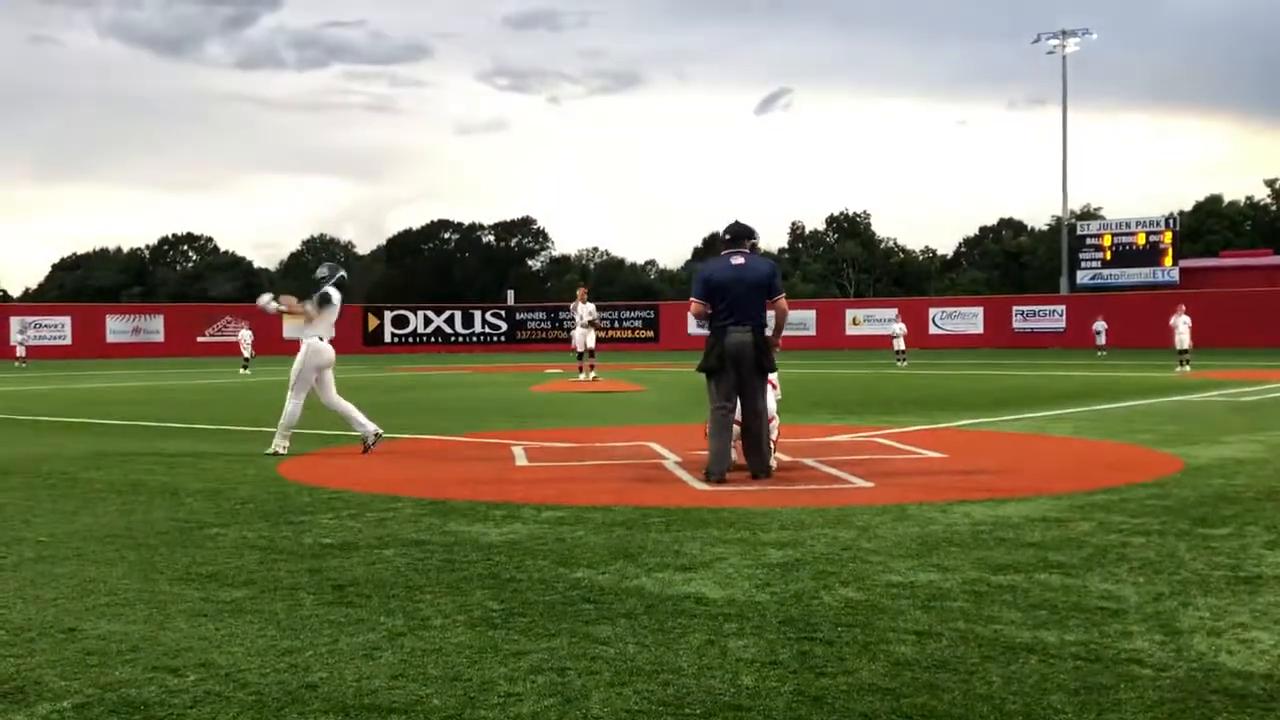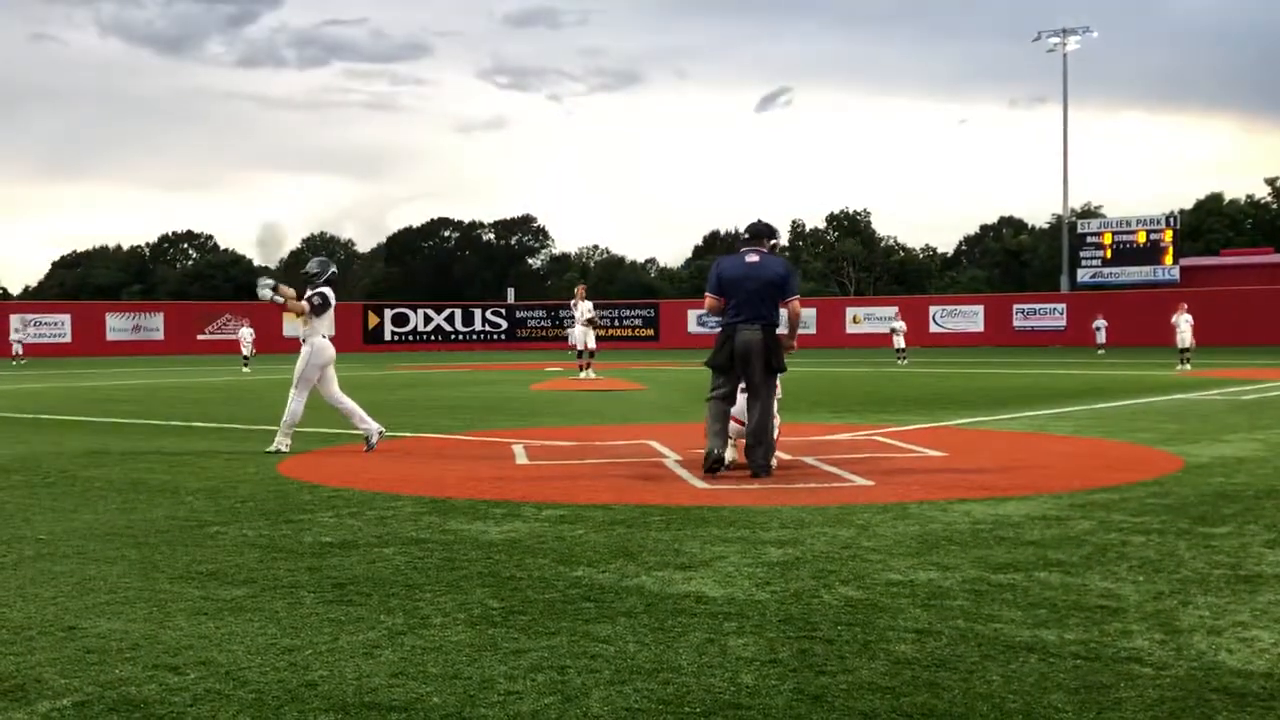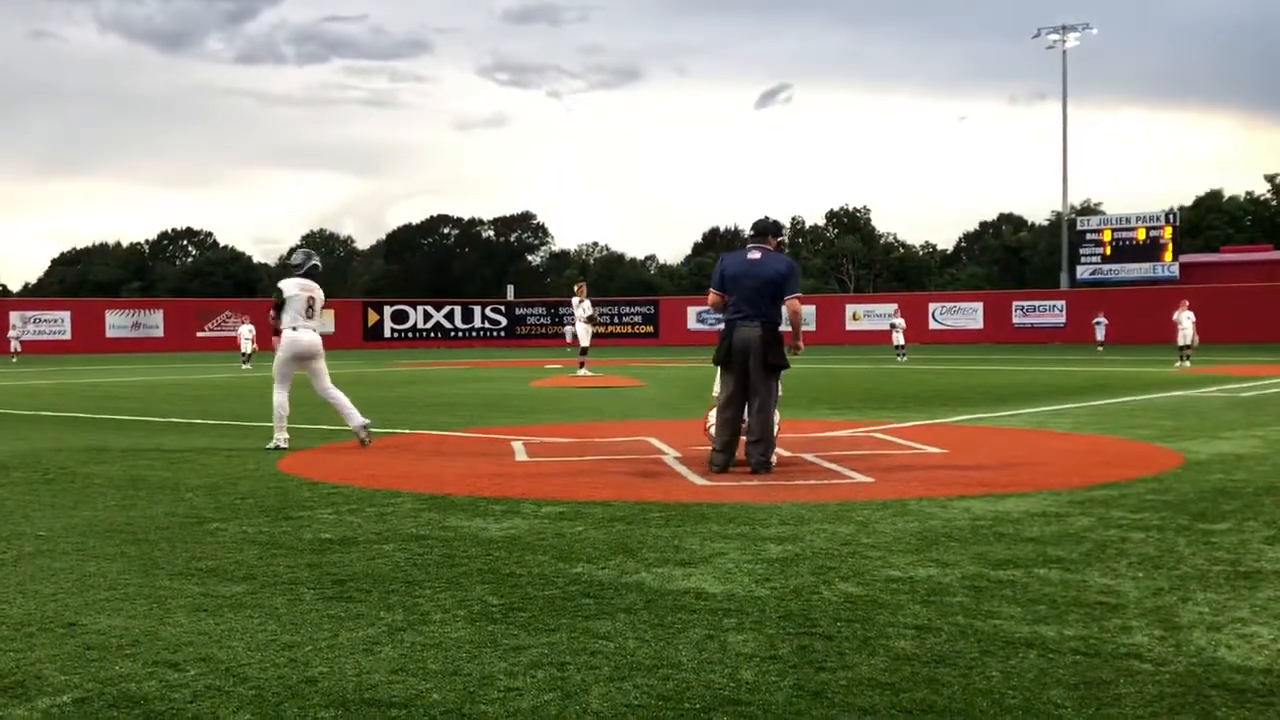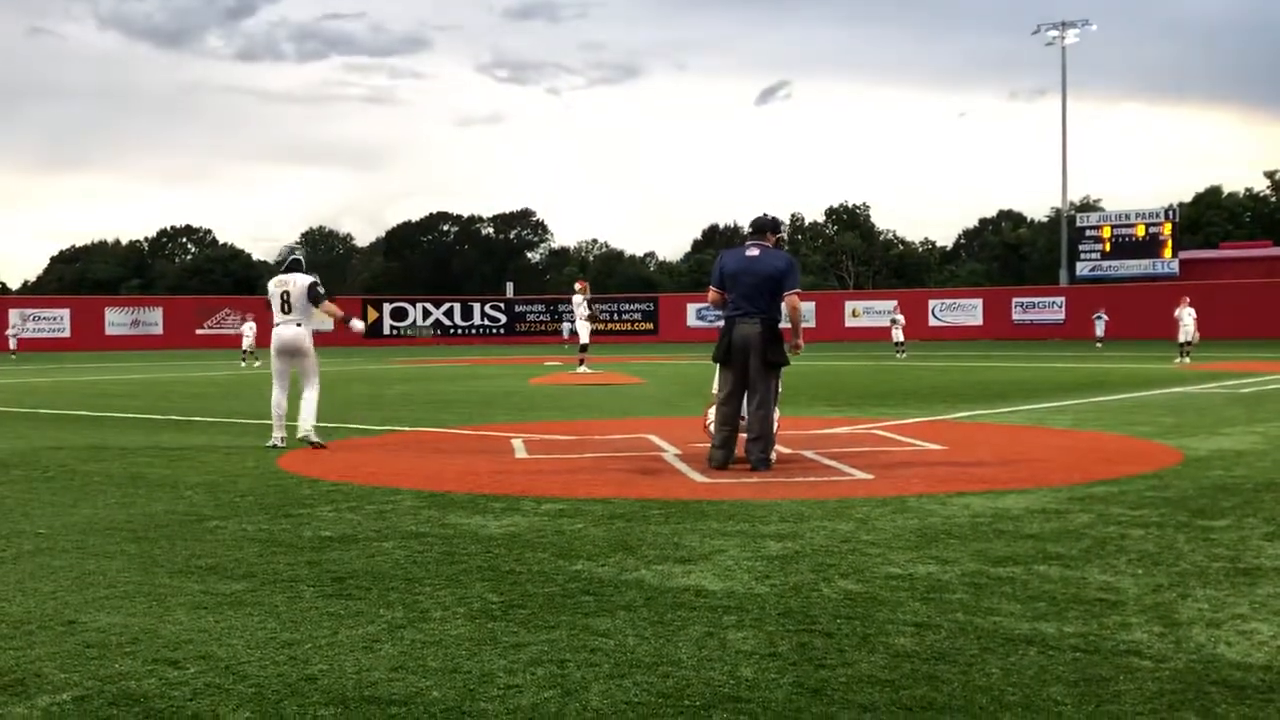
dt=0.3s
person 1, frame 1
left shoulder: (707, 269)
right shoulder: (766, 266)
left elbow: (696, 310)
right elbow: (782, 308)
right wrist: (776, 336)
left hip: (721, 342)
right hip: (754, 341)
left knee: (721, 407)
right knee: (756, 407)
left ankle: (717, 469)
right ankle: (760, 466)
person 1, frame 2
left shoulder: (722, 264)
right shoulder: (781, 266)
left elbow: (710, 306)
right elbow: (794, 310)
right wrist: (791, 338)
left hip: (731, 339)
right hip: (764, 340)
left knee: (720, 397)
right knee: (762, 404)
left ankle: (715, 450)
right ankle: (760, 463)
person 1, frame 3
left shoulder: (726, 260)
right shoulder: (784, 264)
left elbow: (714, 301)
right elbow: (793, 308)
right wrist: (797, 338)
left hip: (734, 335)
right hip: (766, 337)
left knee: (729, 400)
right knee: (762, 401)
left ankle: (720, 459)
right ankle: (759, 460)
person 1, frame 4
left shoulder: (725, 258)
right shoulder: (783, 260)
left elbow: (713, 299)
right elbow: (792, 304)
right wrist: (797, 336)
left hip: (733, 332)
right hip: (765, 334)
left knee: (728, 396)
right knee: (762, 398)
left ankle: (720, 455)
right ankle: (759, 457)
person 2, frame 1
left shoulder: (329, 293)
right shoulder: (326, 295)
left elbow: (308, 311)
right elbow: (301, 307)
left wrist: (277, 306)
right wrist: (275, 302)
left hip: (313, 348)
right hip: (321, 350)
left knee: (295, 397)
right knee: (331, 398)
left ankle: (280, 443)
right ankle: (369, 430)
person 2, frame 2
left shoulder: (324, 293)
right shoulder: (313, 292)
left elbow: (300, 309)
right elbow: (293, 296)
left wrist: (274, 299)
right wrist: (273, 286)
left hip: (316, 347)
right hip: (320, 349)
left knee: (298, 395)
right knee: (334, 395)
left ankle: (282, 441)
right ankle: (372, 430)
person 2, frame 3
left shoulder: (285, 285)
right shoulder: (318, 291)
left elbow: (275, 316)
left wrist: (276, 333)
left hip: (291, 339)
right hip: (314, 339)
left knee: (281, 388)
right knee: (326, 388)
left ankle: (280, 438)
right ankle: (358, 423)
person 2, frame 4
left shoulder: (272, 283)
right shoulder: (308, 281)
right elbow: (323, 305)
right wrist: (349, 321)
left hip: (279, 335)
right hip: (302, 334)
left knee: (279, 388)
right knee: (311, 385)
left ankle: (278, 436)
right ankle: (307, 429)
